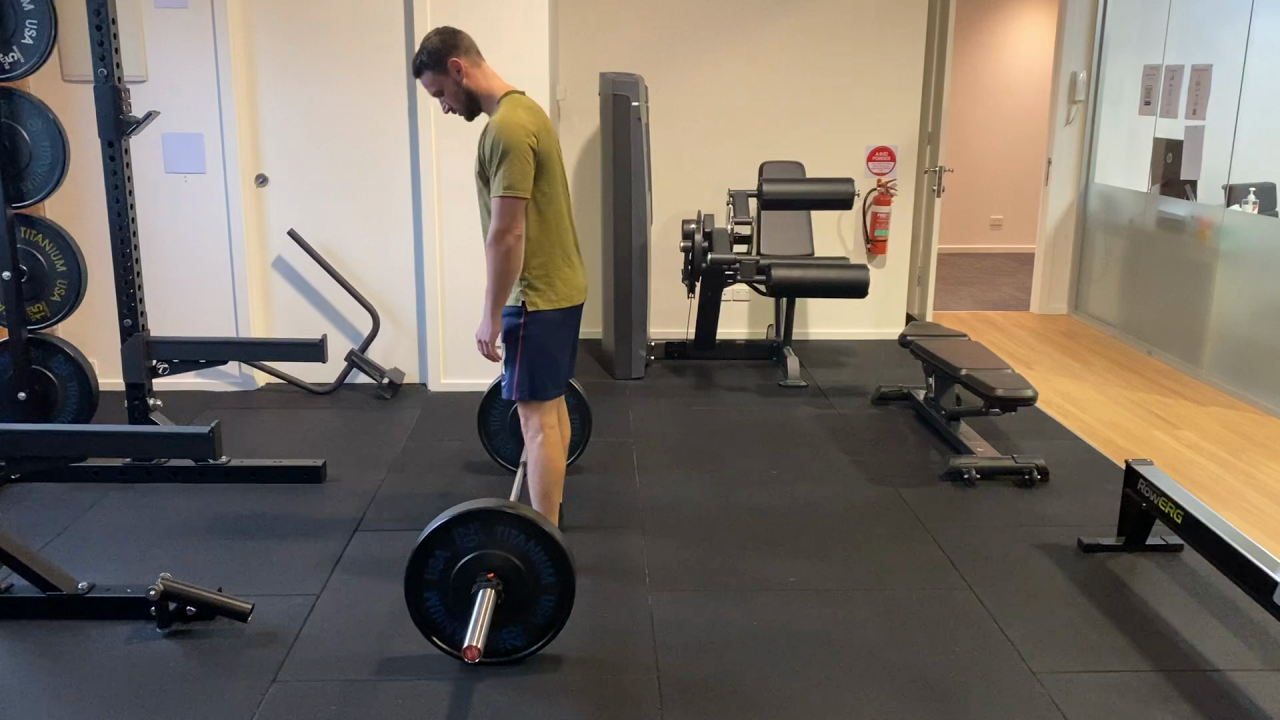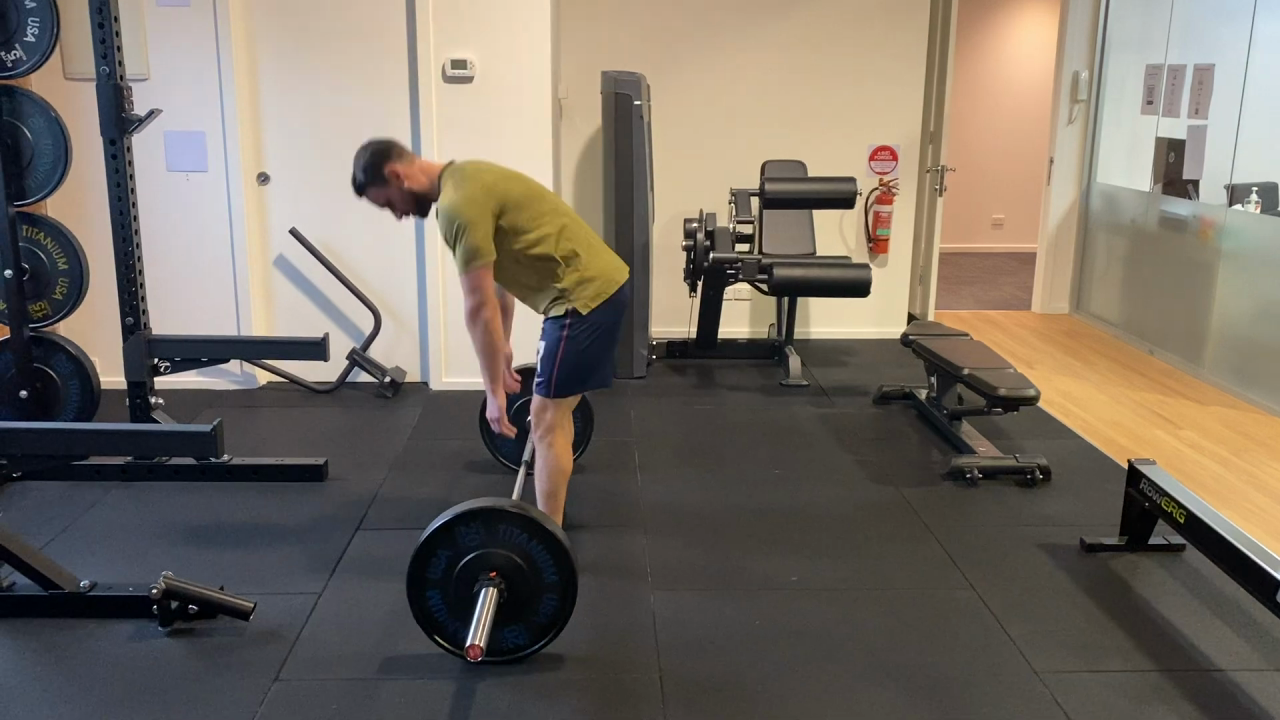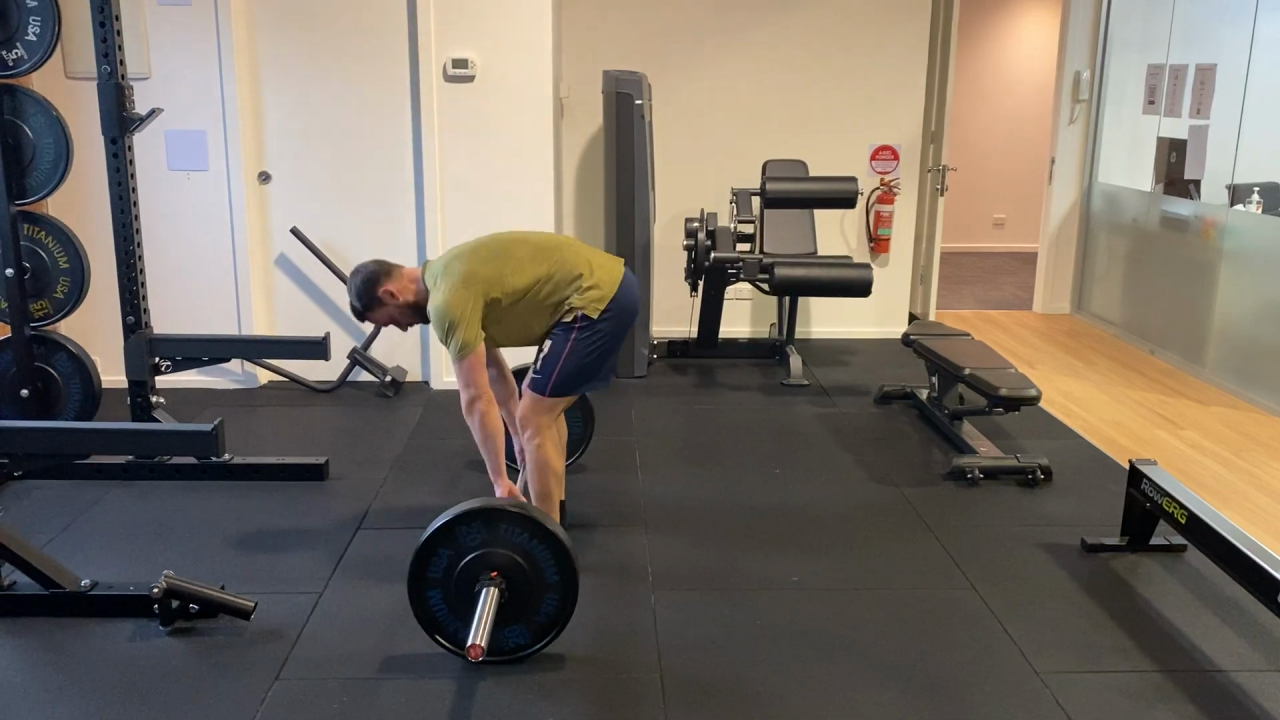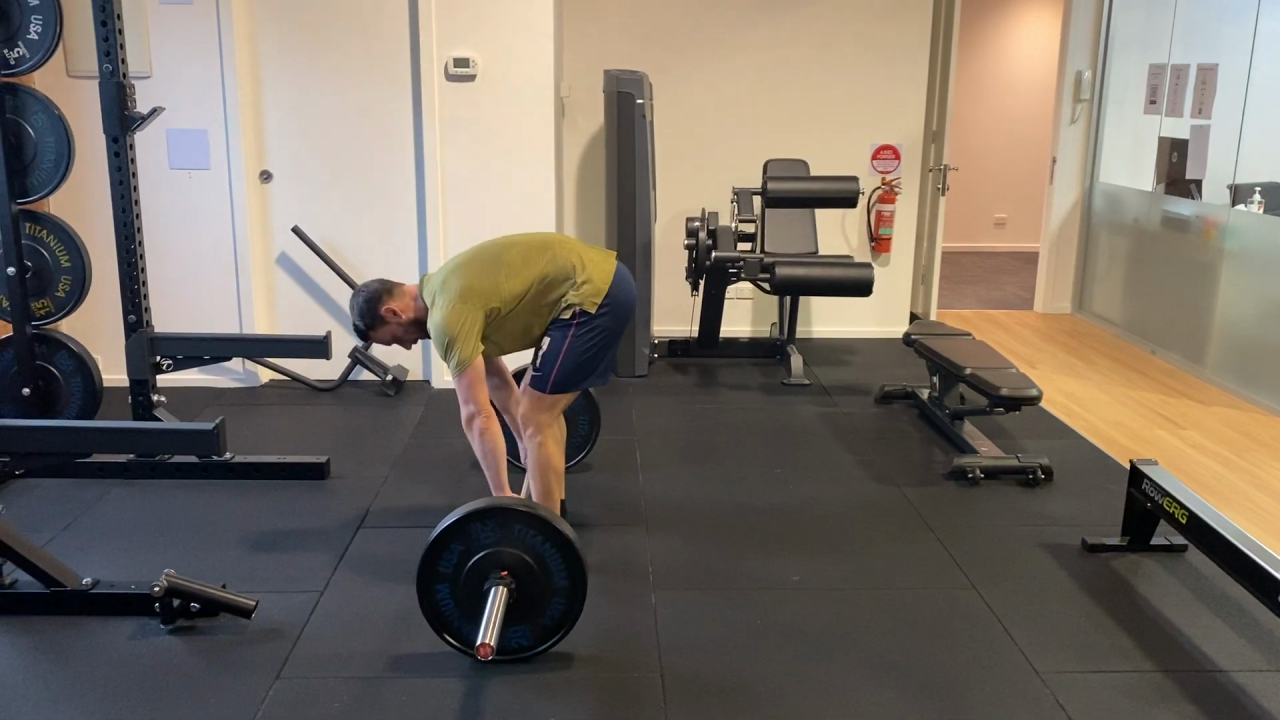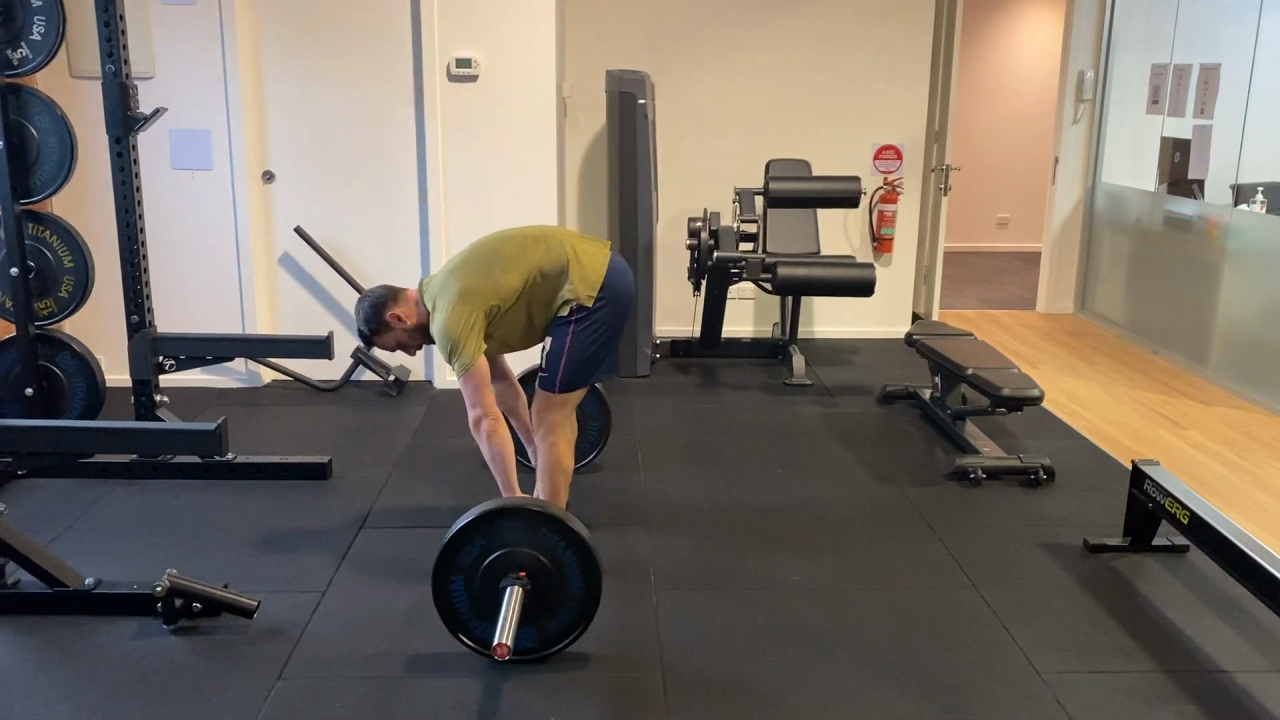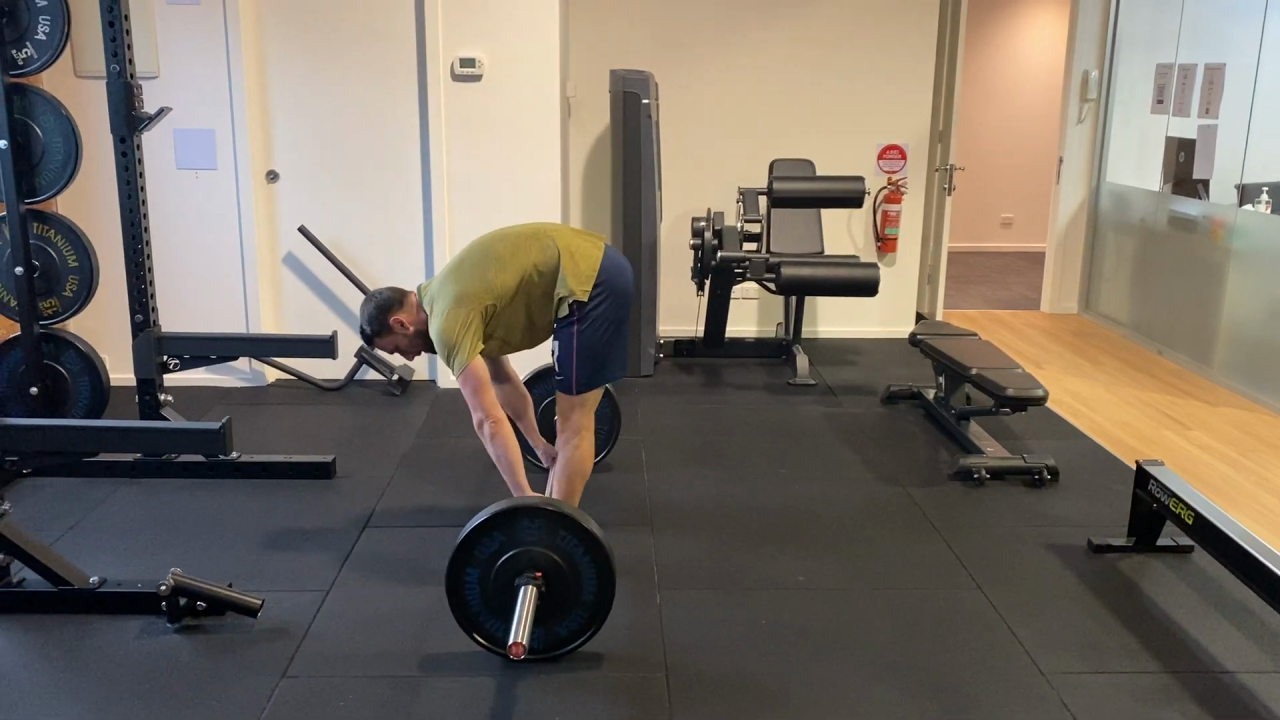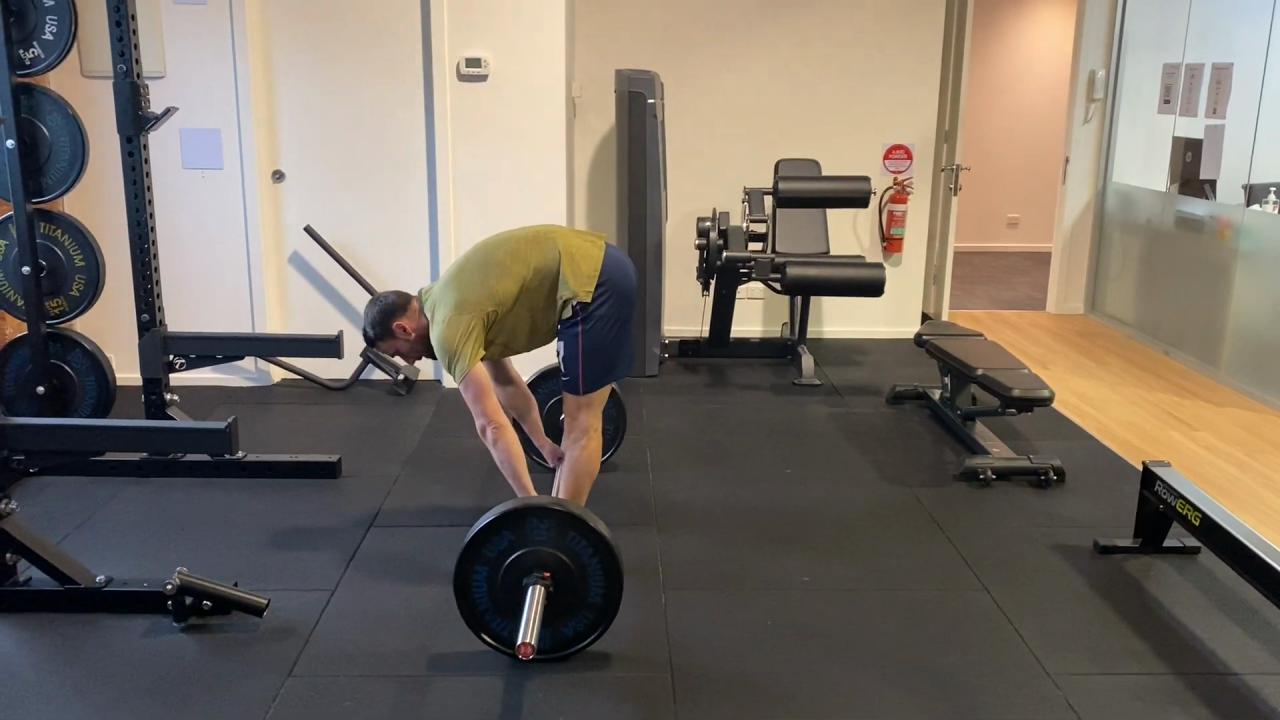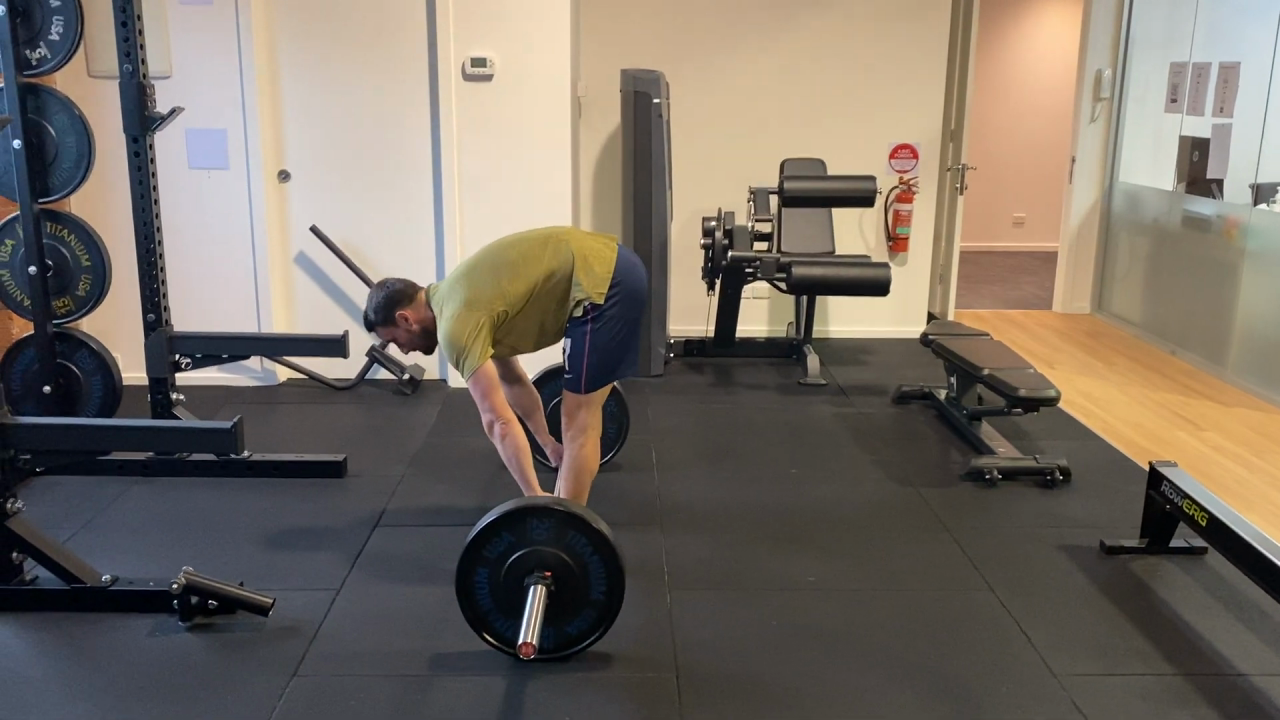
dt=0.3s
person 1, frame 1
left shoulder: (505, 127)
right shoulder: (521, 113)
left elbow: (507, 234)
left wrist: (490, 318)
right wrist: (500, 308)
left hip: (536, 297)
right hip: (556, 289)
left knee: (536, 414)
right knee: (550, 406)
right ankle: (548, 521)
person 1, frame 2
left shoulder: (458, 205)
right shoulder: (463, 184)
left elbow: (480, 307)
right elbow: (495, 287)
left wrist: (494, 390)
right wrist: (503, 352)
left hip: (587, 296)
right hip: (601, 285)
left knee: (545, 421)
right knee: (554, 415)
right ankle: (554, 519)
person 1, frame 3
left shoulder: (448, 301)
right shoulder: (448, 279)
left elbow: (476, 400)
right elbow: (492, 367)
left wrist: (499, 480)
right wrist: (515, 431)
left hip: (597, 297)
right hip: (609, 283)
left knee: (533, 418)
right knee: (542, 407)
right ankle: (552, 517)
person 1, frame 4
left shoulder: (448, 318)
right shoulder: (444, 294)
left elbow: (477, 415)
right elbow: (495, 377)
left wrist: (502, 496)
right wrist: (525, 440)
left hip: (594, 293)
right hip: (605, 278)
left knee: (536, 417)
right knee: (542, 406)
right ankle: (552, 514)
person 1, frame 5
left shoulder: (450, 319)
right shoulder: (446, 298)
left elbow: (484, 417)
right elbow: (499, 380)
left wrist: (513, 498)
right wrist: (533, 444)
left hip: (590, 285)
right hip: (603, 271)
left knee: (548, 418)
right knee: (555, 410)
person 1, frame 6
left shoulder: (447, 322)
right shoulder: (447, 301)
left elbow: (488, 419)
right elbow: (503, 381)
left wrist: (524, 497)
right wrist: (538, 443)
left hip: (588, 279)
right hip: (599, 265)
left knee: (574, 419)
right knee: (572, 411)
person 1, frame 7
left shoulder: (448, 328)
right shoulder: (450, 306)
left elbow: (491, 424)
right elbow: (506, 383)
right wrist: (543, 443)
left hip: (590, 278)
right hip: (600, 265)
left knee: (581, 419)
right knee: (578, 413)
person 1, frame 8
left shoulder: (456, 326)
right shoulder: (456, 299)
left elbow: (498, 420)
right elbow: (512, 381)
left wrist: (535, 497)
right wrist: (548, 442)
left hip: (602, 281)
right hip: (612, 266)
left knee: (577, 418)
right knee: (578, 412)
